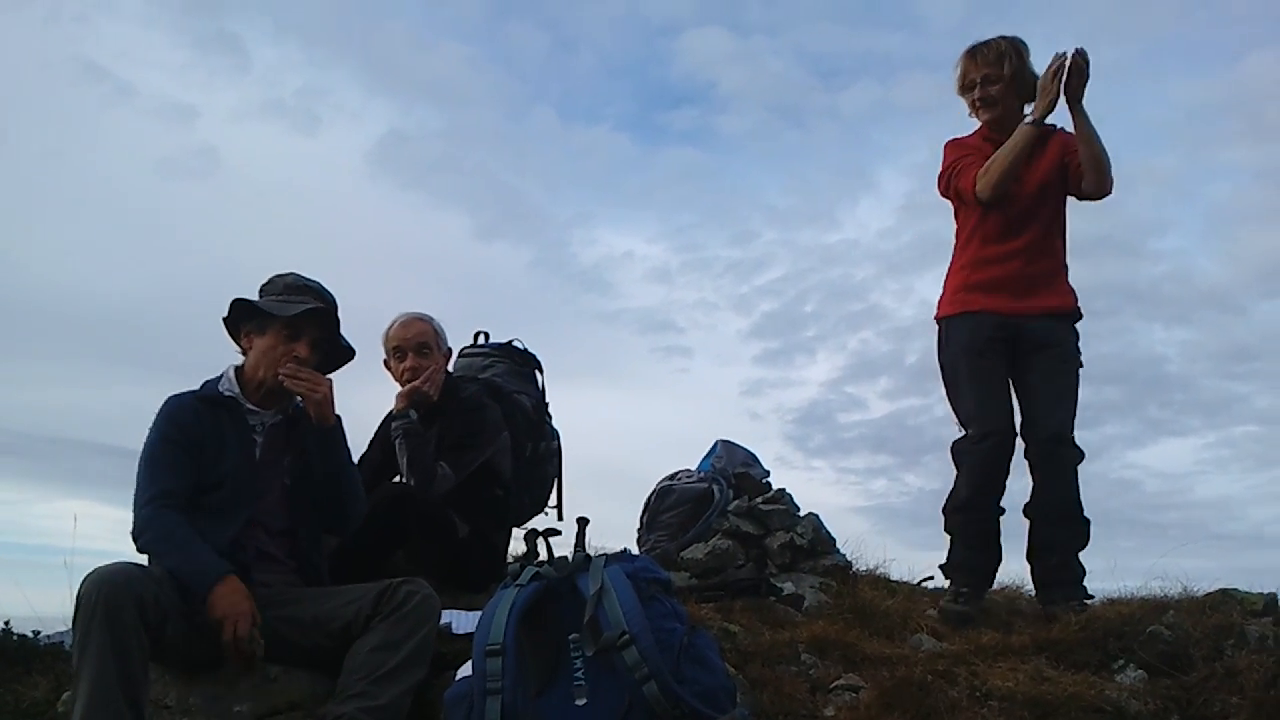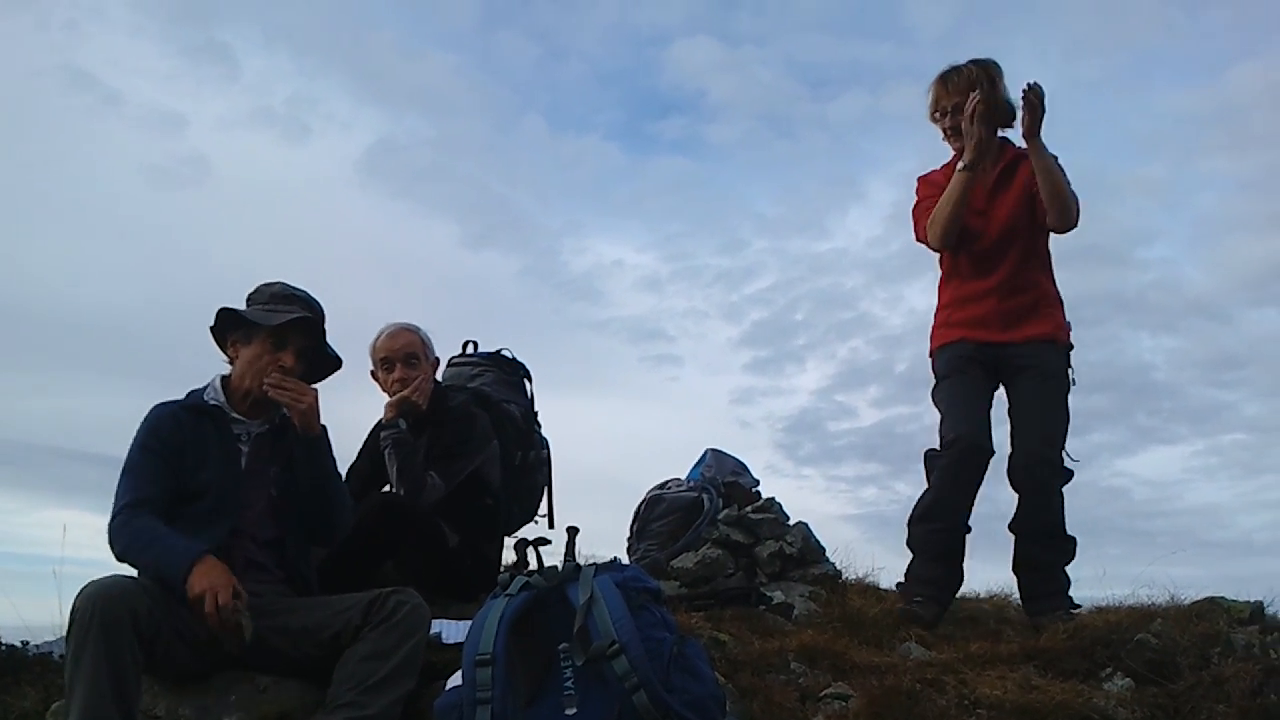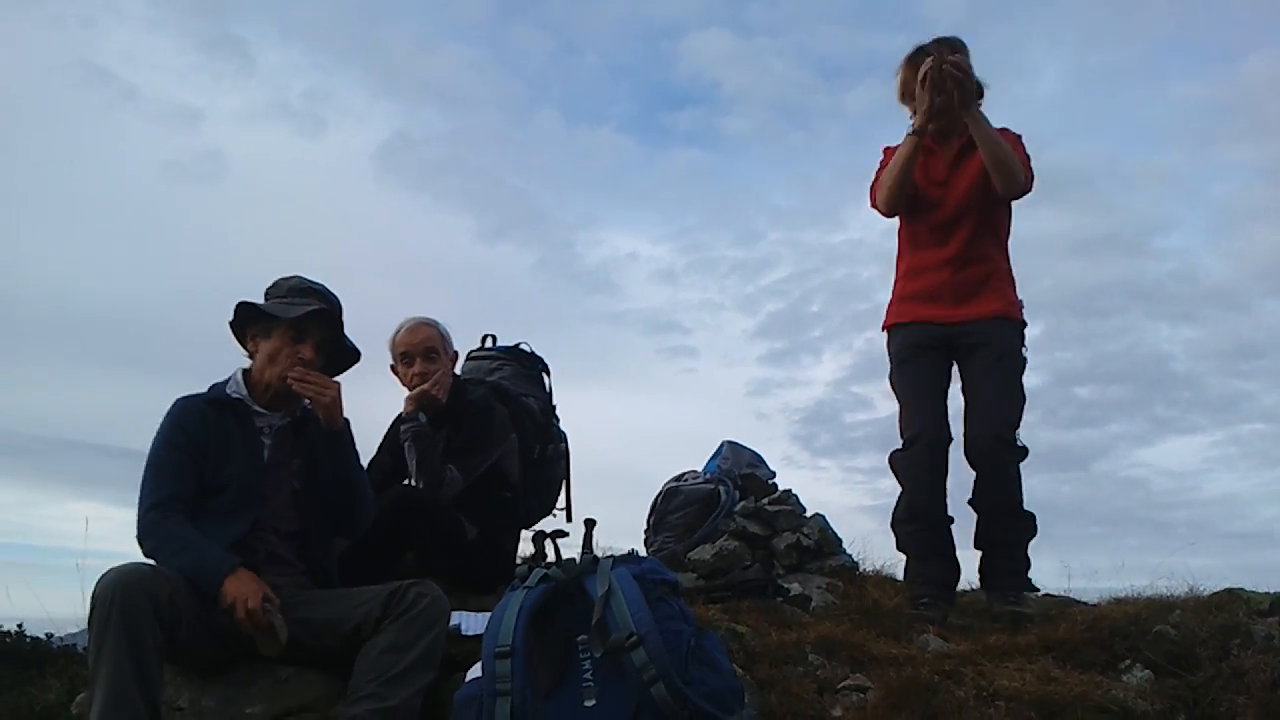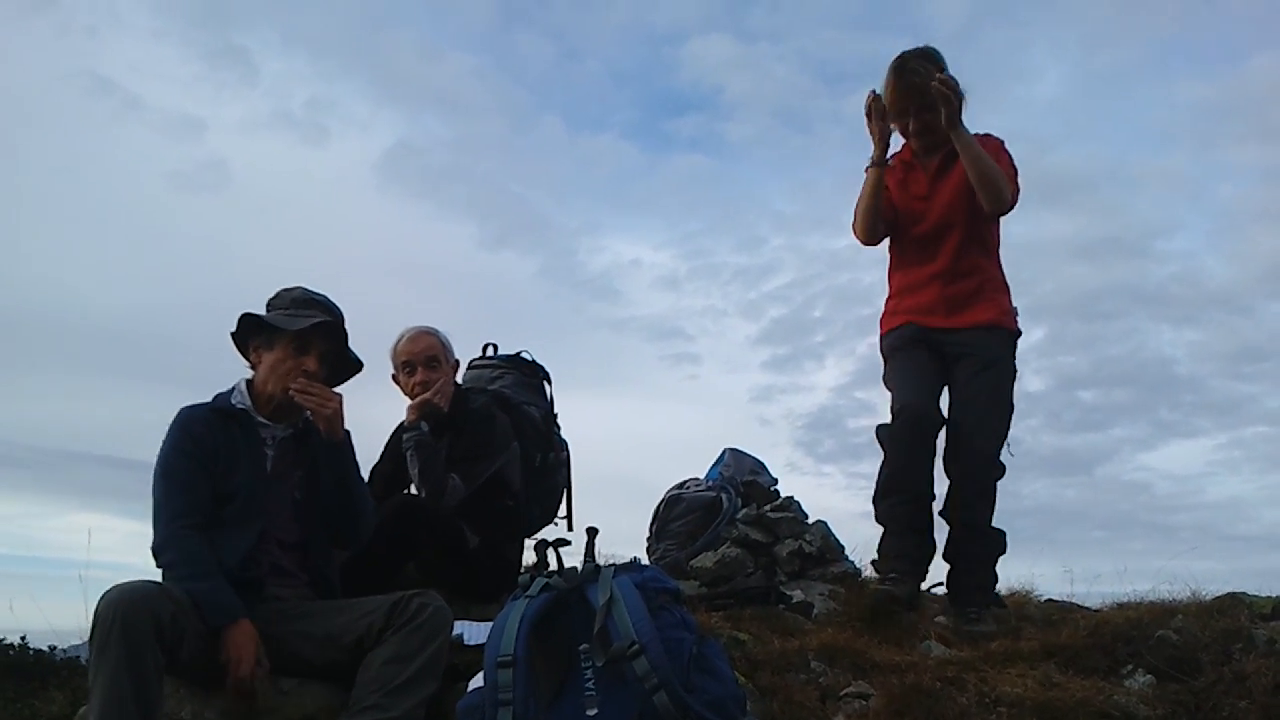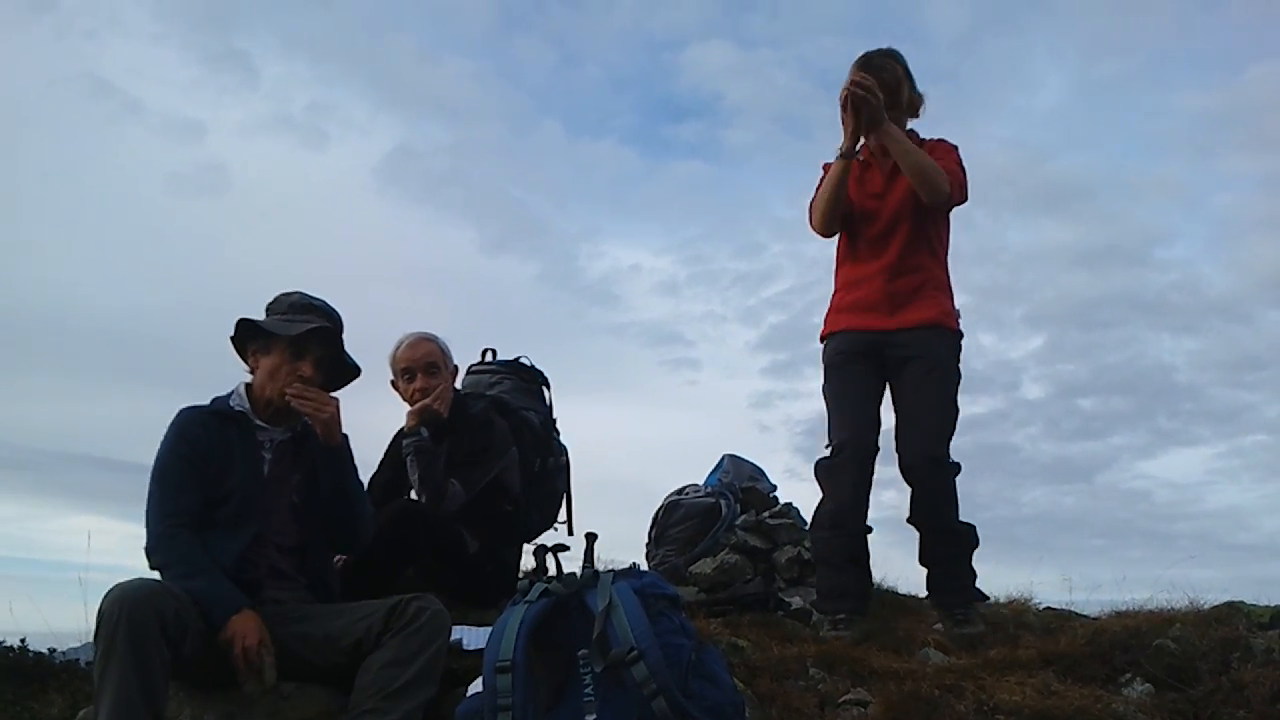
dt=0.4s
person 1, frame 1
left shoulder: (1058, 145)
right shoulder: (961, 151)
left elbow: (1098, 185)
right elbow: (987, 186)
left wrist: (1075, 107)
right wrist: (1036, 112)
left hip: (1046, 315)
right hip: (972, 314)
left knee: (1052, 441)
right knee: (986, 437)
left ankle: (1059, 586)
right ankle: (968, 577)
person 1, frame 2
left shoulder: (1033, 166)
right shoulder: (934, 184)
left elbow: (1064, 219)
right elbow: (940, 237)
left wrist: (1035, 141)
right wrist: (972, 159)
left hip: (1035, 339)
right hip: (962, 340)
left knee: (1038, 462)
right knee: (962, 446)
left ankle: (1046, 595)
right ankle: (928, 587)
person 1, frame 3
left shoulder: (996, 145)
right shoulder: (901, 156)
left elbow: (1016, 184)
right elbow: (885, 202)
left wrist: (968, 115)
right wrist: (922, 127)
left hip: (990, 318)
right hip: (915, 321)
left knee: (993, 439)
right knee: (923, 441)
left ankle: (1006, 579)
right ankle: (930, 585)
person 1, frame 4
left shoulder: (984, 150)
right shoulder: (887, 171)
left elbow: (1000, 202)
right elbow: (867, 233)
left wrist: (954, 130)
right wrist: (880, 152)
left hip: (982, 327)
right hip: (911, 327)
left knee: (975, 453)
right knee: (913, 419)
left ankle: (972, 595)
right ankle: (900, 566)
person 1, frame 5
left shoulder: (932, 156)
right shoulder: (843, 171)
left elbow: (943, 192)
right elbow: (823, 222)
left wrist: (889, 131)
right wrist: (851, 143)
left hip: (926, 330)
right hip: (852, 332)
left knee: (926, 456)
right knee: (849, 455)
left ankle: (954, 593)
right ankle: (843, 603)
person 2, frame 1
left shoulder: (311, 428)
right shoulder: (188, 413)
left elbow: (345, 523)
right elbow: (155, 518)
left wrist: (326, 426)
right wrist: (218, 581)
left hip: (288, 604)
right hip: (195, 599)
left knee: (413, 599)
right knee: (113, 588)
person 2, frame 2
left shoulder: (298, 438)
right shoulder: (172, 423)
left elbow: (332, 533)
right elbow: (129, 523)
left wrist: (311, 436)
right wrist: (194, 561)
left hip: (278, 614)
right hip: (184, 609)
left knee: (402, 609)
right knee: (107, 600)
person 2, frame 3
left shoulder: (319, 431)
right shoulder: (195, 415)
left elbow: (354, 526)
right elbow: (158, 522)
left wrist: (334, 429)
right wrist: (227, 575)
left hip: (300, 606)
right hip: (208, 600)
left knee: (423, 601)
right knee: (128, 587)
person 2, frame 4
left shoulder: (321, 442)
right shoulder: (200, 425)
left elbow: (354, 537)
right elbow: (176, 537)
left wrist: (336, 441)
right wrist: (231, 621)
left hip: (301, 618)
right hip: (212, 617)
left knee: (426, 612)
right knee: (130, 605)
person 2, frame 5
left shoulder: (318, 445)
right shoulder: (198, 428)
left elbow: (353, 541)
right elbow: (169, 539)
left wrist: (333, 444)
right wrist: (232, 612)
left hip: (300, 620)
right hip: (210, 615)
left knee: (423, 615)
right knee: (135, 602)
person 3, frame 1
left shoulder: (475, 409)
right shoulder: (404, 416)
left elbow: (426, 487)
left wrist: (405, 416)
left hip: (474, 556)
right hip: (424, 548)
left knee: (397, 498)
person 3, frame 2
left shoulder: (464, 417)
right shoulder: (391, 426)
left elbow: (416, 497)
right elbow: (349, 500)
left wrist: (394, 425)
left hip: (464, 565)
right hip: (415, 557)
left knee: (387, 508)
person 3, frame 3
left shoulder: (483, 411)
right shoulder: (411, 420)
left elbow: (436, 490)
right elbow: (370, 493)
left wrist: (414, 420)
left hip: (484, 557)
right hip: (433, 549)
left knee: (406, 501)
person 3, frame 4
left shoulder: (484, 419)
right shoulder: (411, 429)
left elbow: (439, 499)
right elbow: (372, 501)
left wrist: (416, 429)
left hip: (486, 565)
right hip: (437, 558)
left knee: (407, 510)
person 3, frame 5
left shoulder: (483, 424)
right shoulder: (411, 435)
left elbow: (438, 504)
right elbow: (372, 508)
left wrist: (417, 435)
left hip: (485, 570)
right hip: (436, 563)
left knee: (406, 515)
